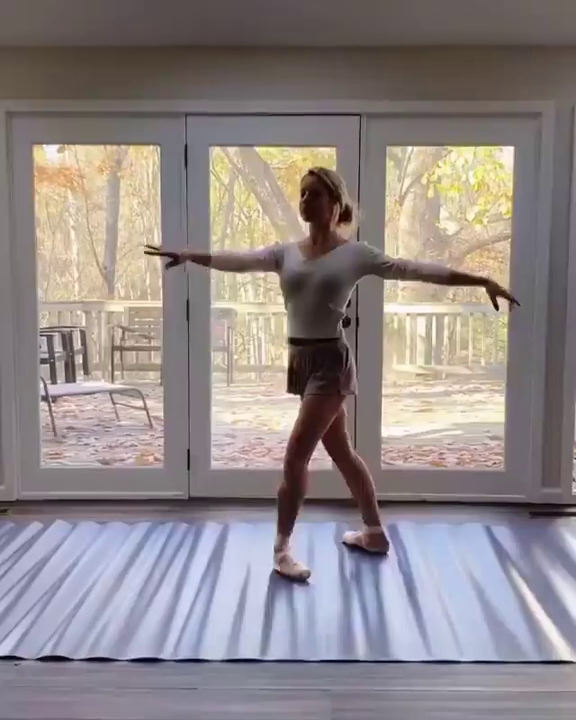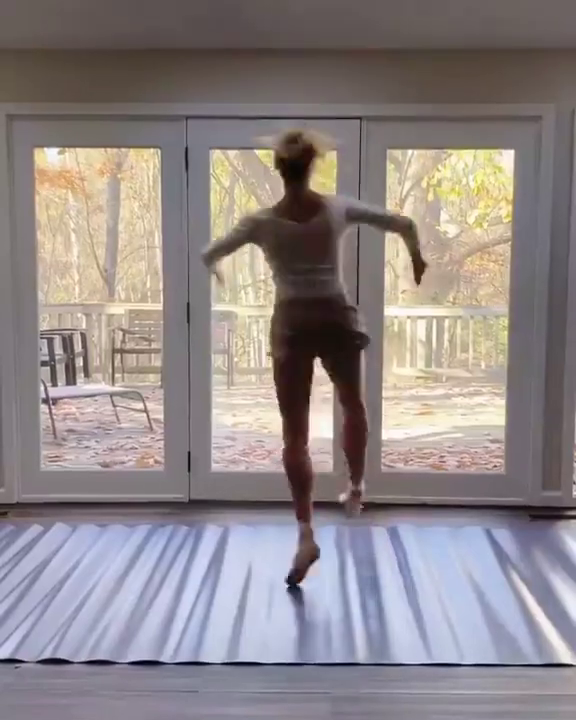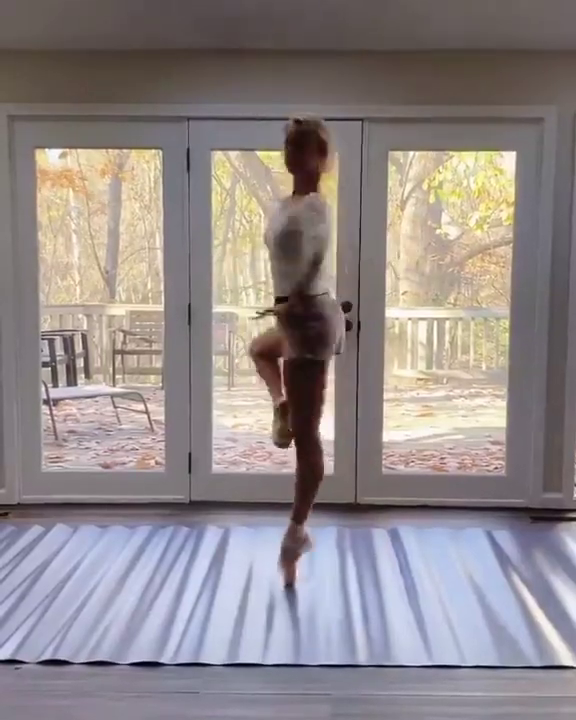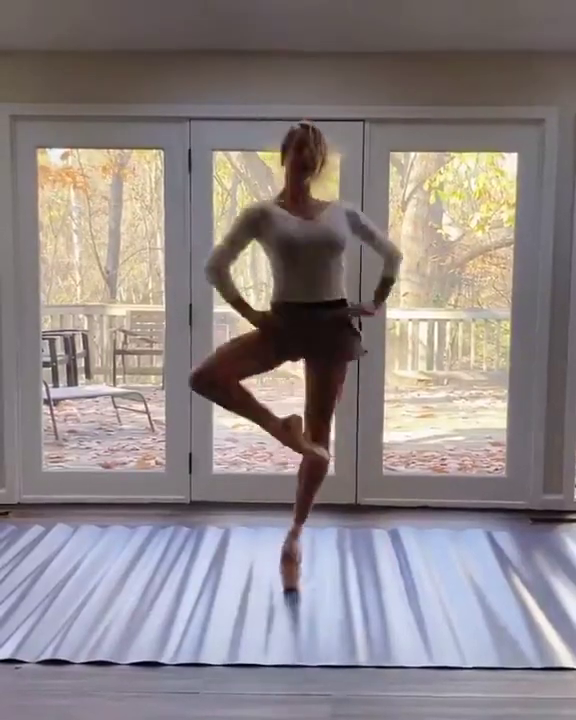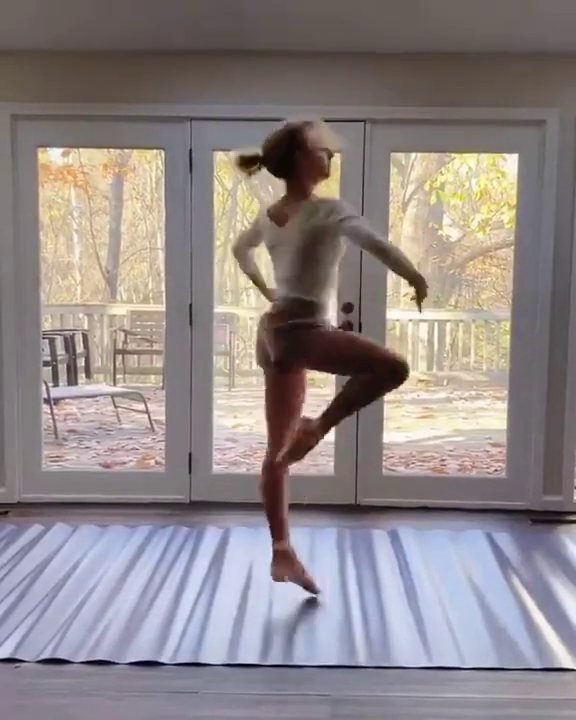
dt=0.4s
person 1, frame 1
left shoulder: (356, 254)
right shoulder: (286, 252)
left elbow: (417, 270)
right elbow: (237, 260)
left wrist: (482, 281)
right wrist: (185, 255)
left hip: (330, 361)
right hip: (300, 359)
left knee: (295, 458)
right knee: (342, 452)
left ankle: (282, 547)
right ankle: (374, 531)
person 1, frame 2
left shoulder: (260, 221)
right shoulder: (338, 207)
left elbow: (209, 256)
right elbow: (405, 224)
left wrist: (216, 269)
right wrist: (416, 258)
left hip: (289, 327)
right hip: (338, 320)
left knee: (295, 437)
right knee: (354, 410)
left ankle: (305, 535)
right ankle: (355, 487)
person 1, frame 3
left shoulder: (314, 205)
right shoulder: (290, 205)
left elbow: (318, 245)
left wrist: (295, 300)
left hip: (309, 320)
right hip: (298, 317)
left knee: (307, 435)
left ankle: (296, 531)
right ankle: (286, 412)
person 1, frame 4
left shoulder: (342, 213)
right shoulder: (261, 214)
left elbow: (391, 253)
right elbow: (215, 266)
left wrist: (375, 303)
right wrist: (251, 314)
left hip: (331, 325)
right hip: (283, 326)
left knee: (318, 442)
right knee: (205, 377)
left ankle: (295, 535)
right ankle: (282, 428)
person 1, frame 5
left shoulder: (269, 215)
right shoulder: (328, 209)
left elbow: (239, 247)
right elbow: (377, 244)
right wrist: (416, 279)
left hip: (279, 330)
right hip: (301, 330)
left knee: (276, 453)
left ankle: (282, 552)
right ankle: (316, 429)
